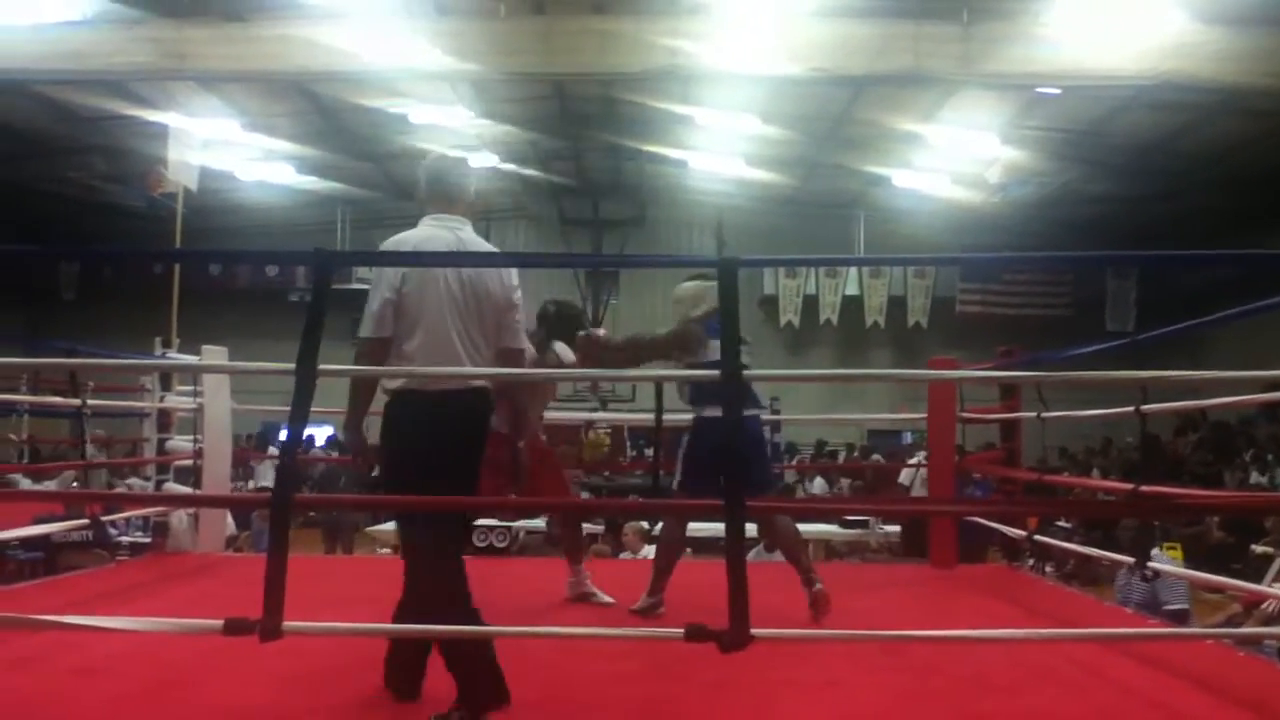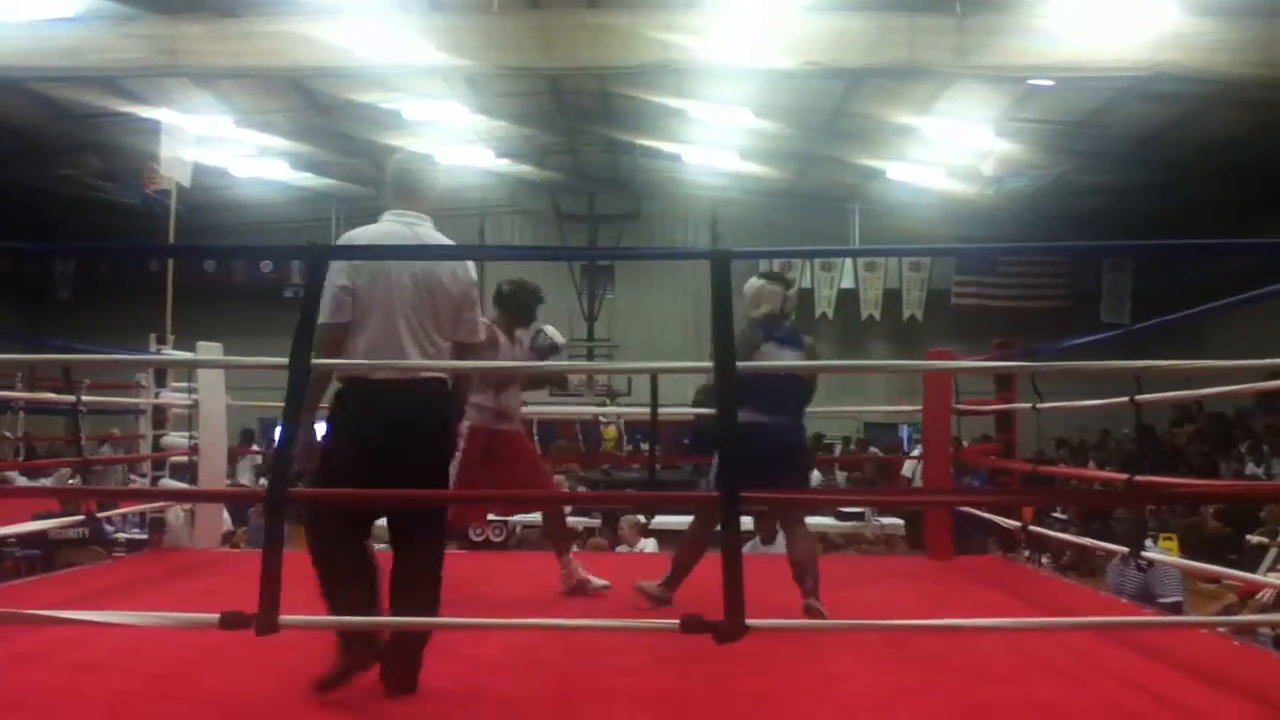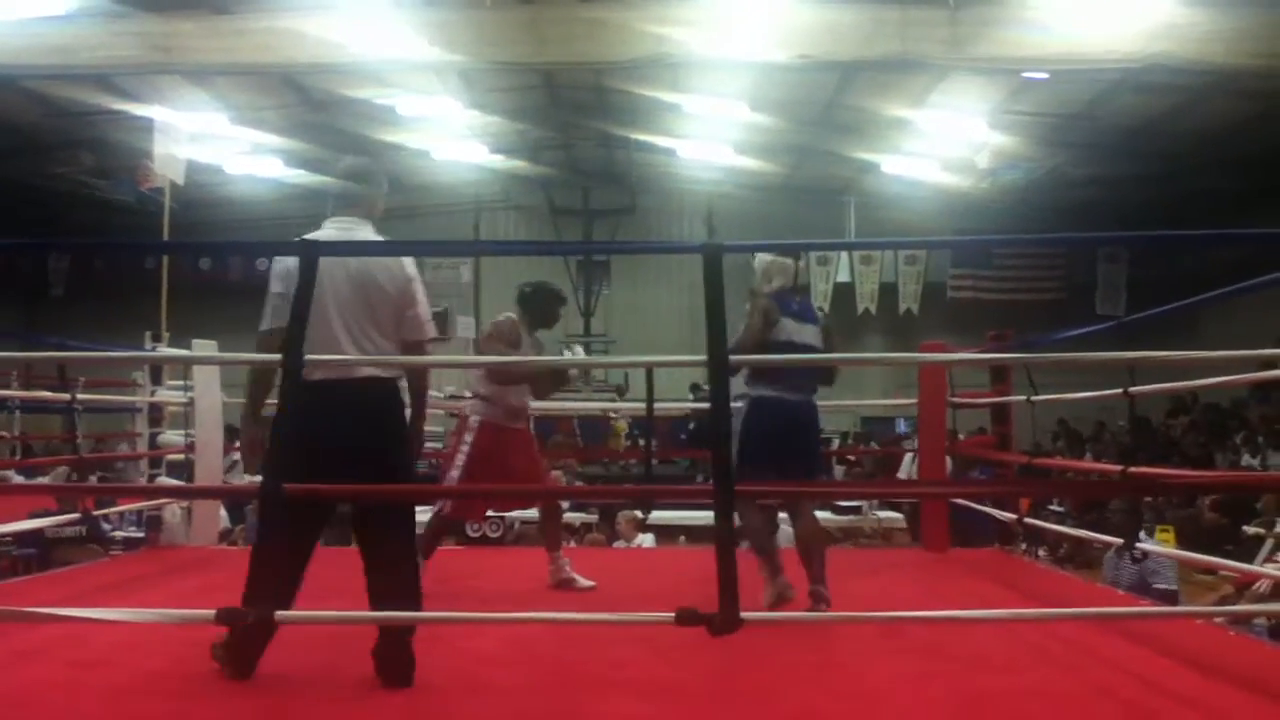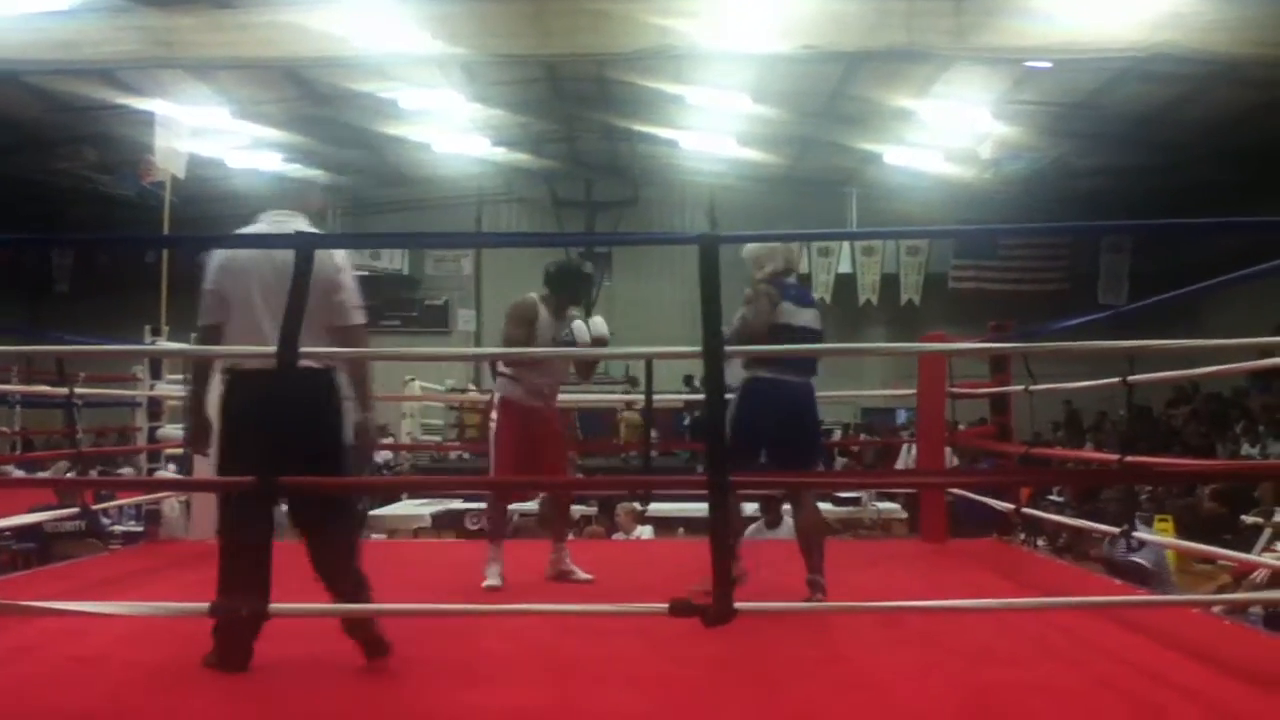
dt=0.3s
person 1, frame 1
left shoulder: (398, 250)
right shoulder: (497, 262)
left elbow: (374, 349)
right elbow: (512, 359)
left wrist: (353, 423)
left hip: (415, 410)
right hip: (471, 411)
left knee: (425, 547)
right knee: (441, 544)
right ankle: (404, 667)
person 1, frame 2
left shoulder: (355, 245)
right shoulder: (457, 258)
left elbow: (329, 340)
right elbow: (468, 351)
left wrist: (306, 419)
right wrist: (454, 418)
left hip: (367, 401)
right hip: (430, 405)
left knee: (331, 523)
right knee: (419, 537)
left ankle: (360, 640)
right ankle: (402, 660)
person 1, frame 3
left shoulder: (293, 256)
right shoulder: (398, 262)
left elbow: (269, 345)
right elbow: (416, 350)
left wrist: (251, 420)
right wrist: (418, 419)
left hip: (311, 403)
right hip: (376, 404)
left knee: (284, 531)
right knee: (390, 535)
left ankle: (243, 647)
right ankle: (396, 656)
person 1, frame 4
left shoulder: (227, 250)
right shoulder: (328, 251)
left elbow: (208, 335)
right elbow: (351, 336)
left wrist: (197, 408)
right wrist: (365, 410)
left hip: (248, 392)
right hip: (310, 390)
left knee: (244, 519)
right knee: (330, 515)
left ankle: (234, 643)
right ankle: (363, 627)
person 2, frame 1
left shoulder: (690, 332)
left elbow: (642, 350)
left wrist: (601, 349)
left hip: (709, 429)
right hip: (749, 428)
left knee: (678, 515)
right knee: (768, 512)
left ankle: (655, 595)
right ankle: (812, 583)
person 2, frame 2
left shoulder: (751, 333)
right shoulder: (806, 346)
left hip: (747, 432)
right hip: (789, 435)
left knee: (708, 515)
right knee: (793, 521)
left ankle: (666, 586)
right ankle: (811, 599)
person 2, frame 3
left shoulder: (765, 306)
right shoulder: (815, 319)
left elbow: (745, 346)
right elbow: (828, 375)
left hip: (765, 408)
right hip: (802, 412)
left knee: (747, 499)
right knee: (799, 505)
left ankle: (775, 575)
right ankle: (818, 590)
person 2, frame 4
left shoulder: (763, 291)
right shoulder: (810, 302)
left elbow: (756, 331)
left wrist: (723, 343)
left hip: (762, 391)
right hip: (799, 396)
right knee: (801, 491)
right ankle: (816, 580)
person 3, frame 1
left shoulder: (555, 354)
right elbow: (498, 398)
right wrist: (545, 371)
left hip: (529, 438)
right hip: (498, 437)
left ankle: (580, 582)
person 3, frame 2
left shoulder: (521, 336)
right shoulder: (484, 332)
right elbow: (493, 380)
left wrist: (551, 376)
right wrist: (534, 359)
left hip: (509, 429)
right hip: (476, 428)
right knee: (454, 510)
left ankle: (572, 574)
person 3, frame 3
left shoulder: (533, 337)
right shoulder: (505, 327)
left elbow: (537, 391)
right elbow: (497, 372)
left wrist: (559, 377)
right wrist: (545, 372)
left hip: (515, 426)
right hip: (483, 423)
left knee: (548, 496)
right knee: (455, 503)
left ankle: (560, 570)
person 3, frame 4
left shoulder: (570, 317)
right shoulder: (526, 307)
left elbow: (583, 373)
right elbow: (510, 354)
left wrist: (594, 348)
right wrist: (556, 347)
left hip: (546, 408)
right hip: (513, 403)
left knee: (559, 487)
right knee: (503, 484)
left ankle: (560, 561)
right ankle: (494, 562)
